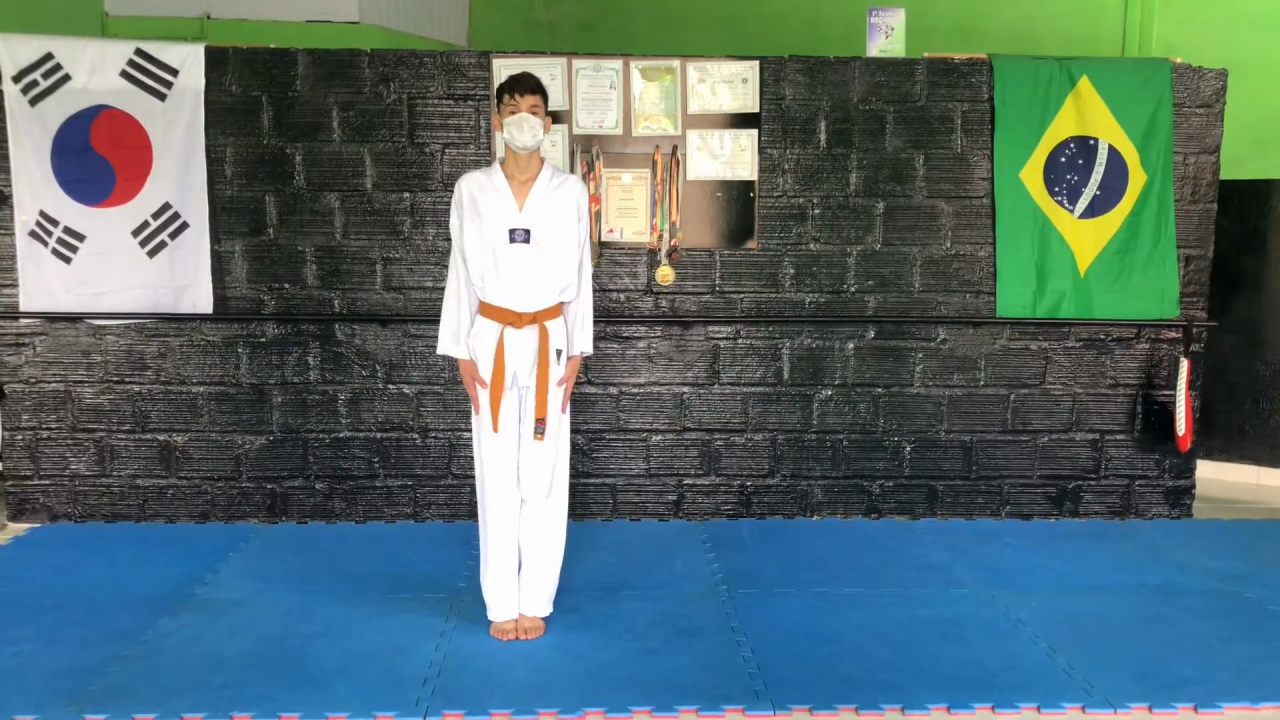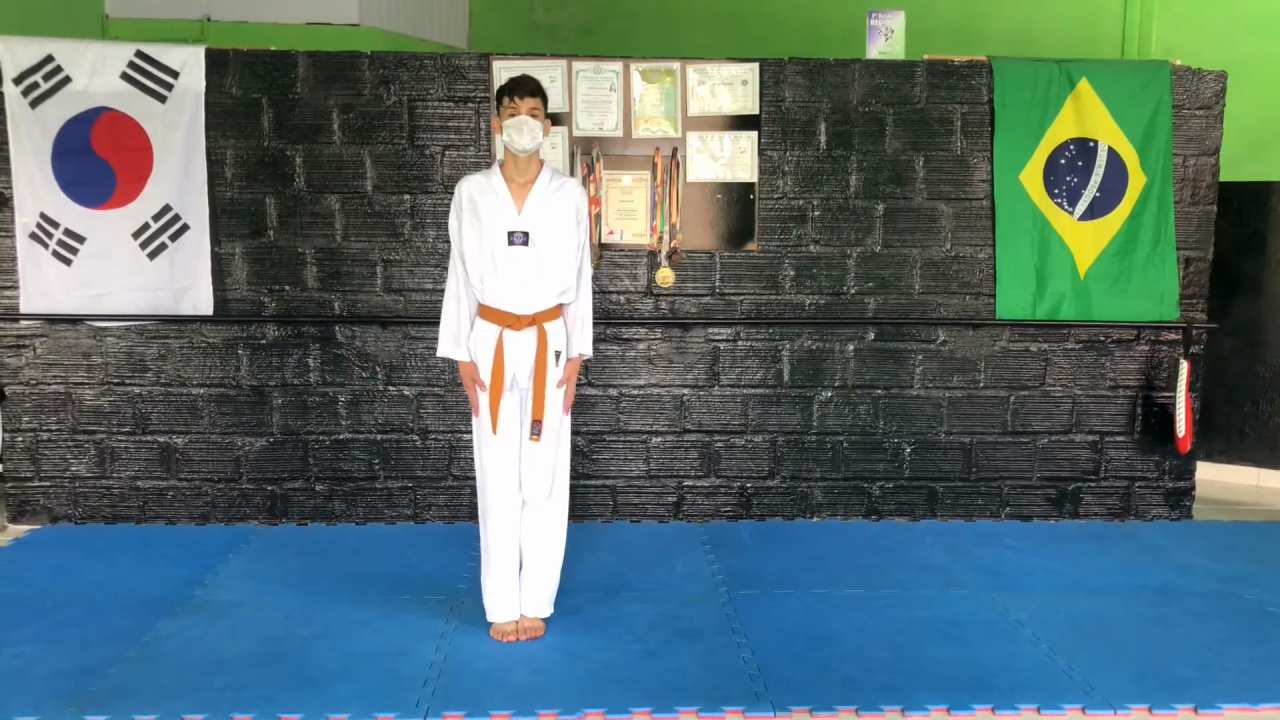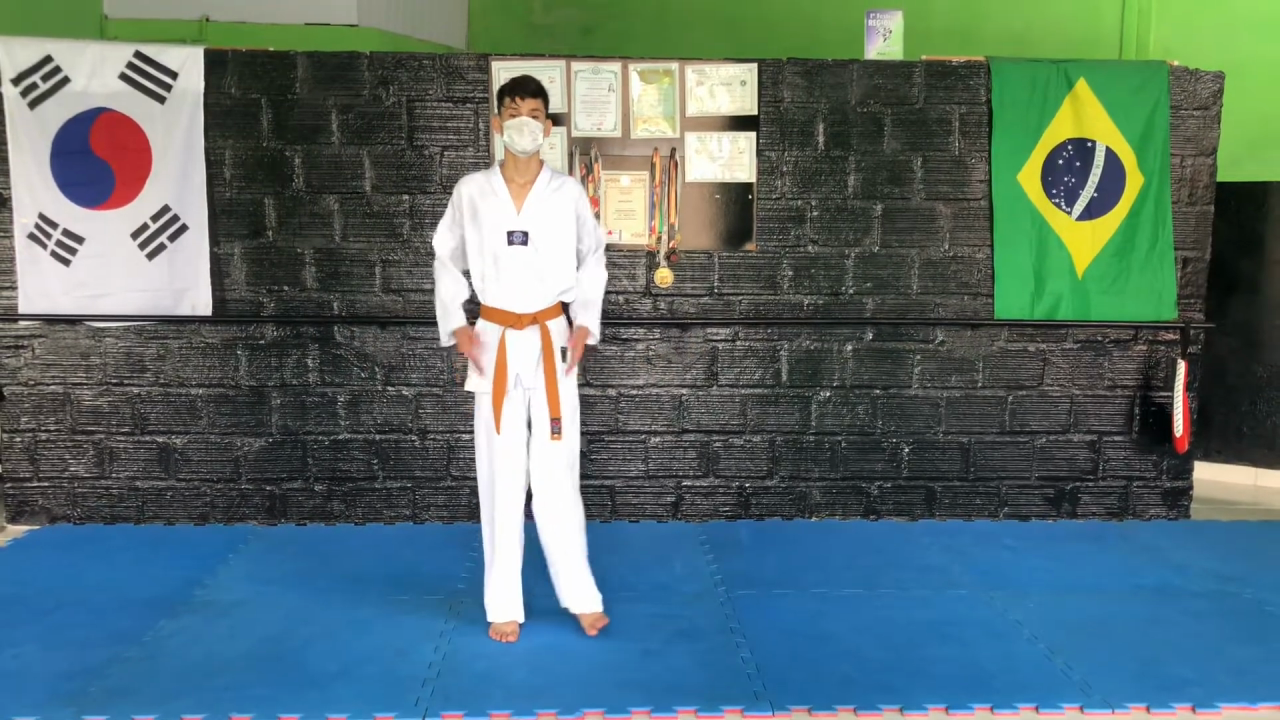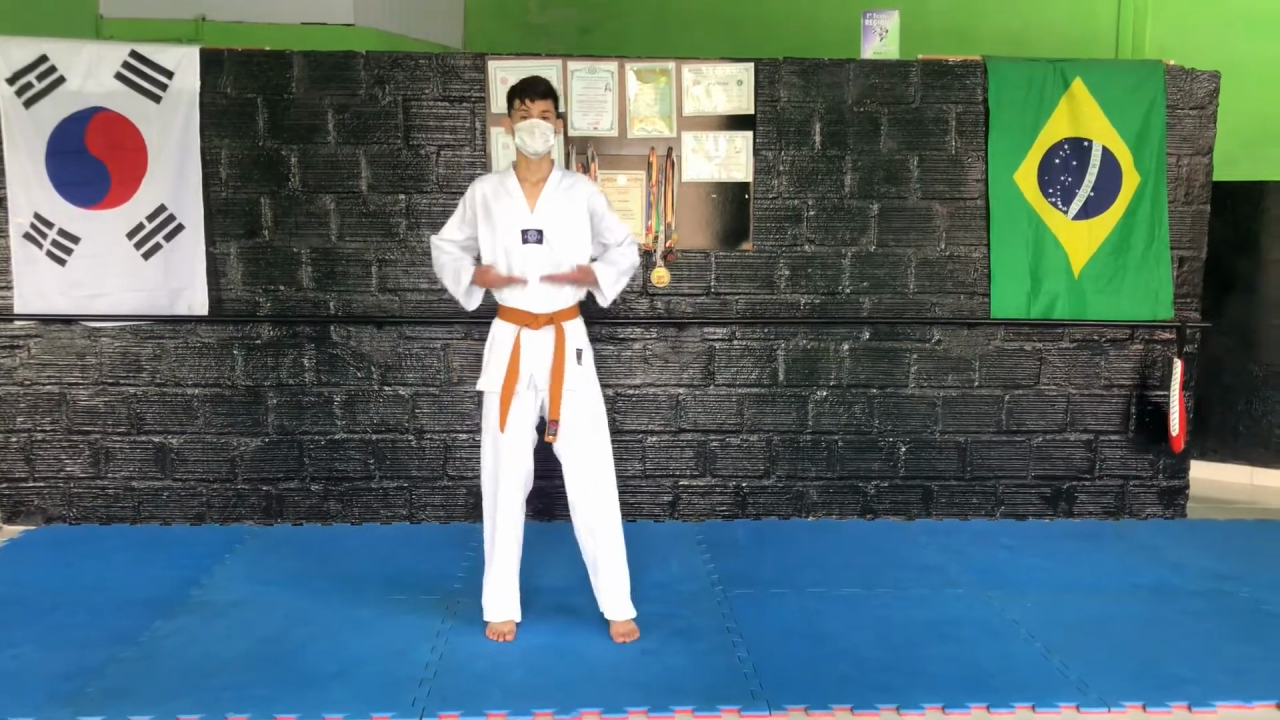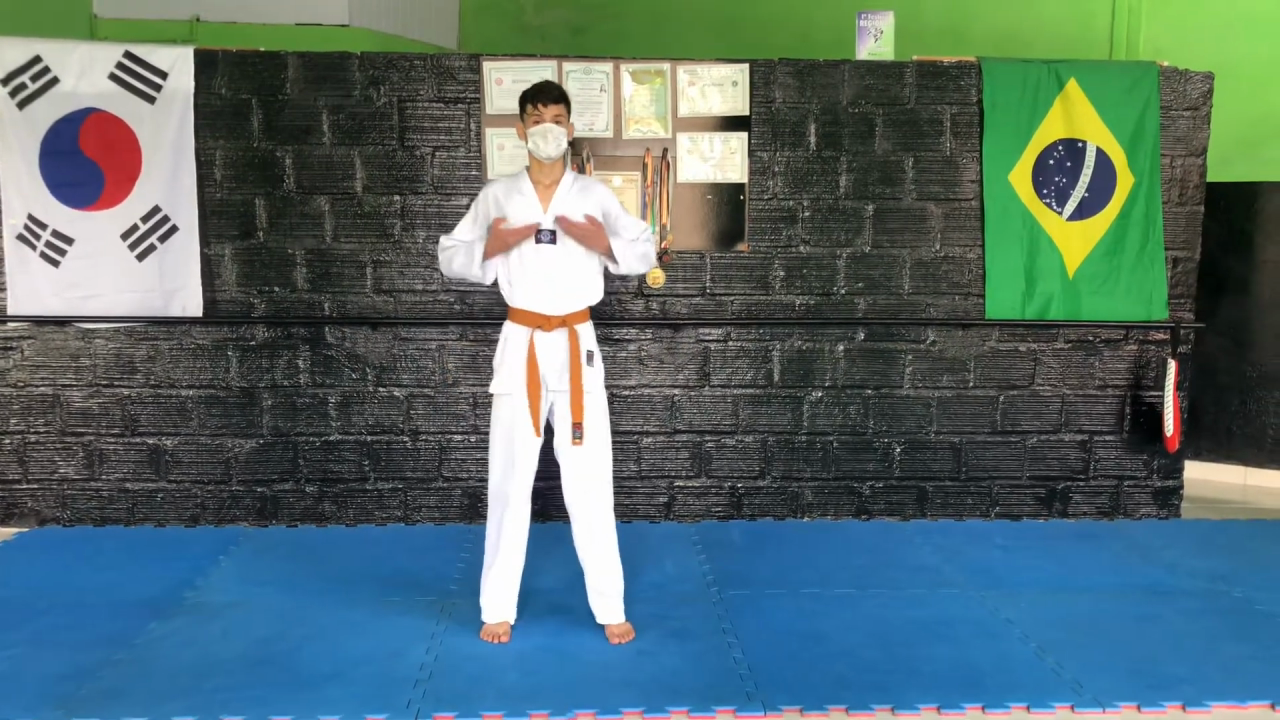
dt=0.3s
person 1, frame 1
left shoulder: (570, 190)
right shoulder: (472, 189)
left elbow: (580, 275)
right elbow: (462, 273)
left wrist: (577, 351)
right wrist: (461, 352)
left hip: (548, 341)
right hip: (492, 342)
left knee: (544, 477)
right knee: (497, 475)
left ankle: (535, 601)
right ankle: (501, 604)
person 1, frame 2
left shoulder: (569, 194)
right shoulder: (471, 192)
left elbow: (581, 278)
right elbow: (460, 277)
left wrist: (578, 353)
right wrist: (461, 355)
left hip: (548, 344)
right hip: (491, 343)
left knee: (545, 481)
right knee: (497, 479)
left ankle: (536, 604)
right ankle: (503, 605)
person 1, frame 3
left shoulder: (568, 193)
right shoulder: (471, 191)
left elbow: (593, 262)
right elbow: (447, 262)
left wrist: (584, 325)
right wrist: (457, 326)
left hip: (551, 341)
right hip: (493, 344)
left knee: (556, 478)
right knee: (500, 479)
left ankle: (581, 594)
right ankle: (504, 605)
person 1, frame 4
left shoulder: (582, 191)
right shoulder: (484, 191)
left elbow: (626, 250)
right elbow: (444, 250)
left wrist: (594, 276)
right wrist: (475, 277)
left hip: (566, 341)
right hip: (510, 343)
left knee: (591, 477)
right knee: (504, 479)
left ankle: (617, 604)
right ankle: (501, 605)
person 1, frame 5
left shoulder: (594, 194)
right shoulder: (496, 195)
left elbow: (644, 249)
right elbow: (449, 254)
left wrist: (605, 245)
right wrist: (487, 249)
left hip: (576, 345)
right hip: (521, 346)
left knee: (590, 480)
right knee: (509, 481)
left ankle: (610, 607)
right ankle: (498, 606)
